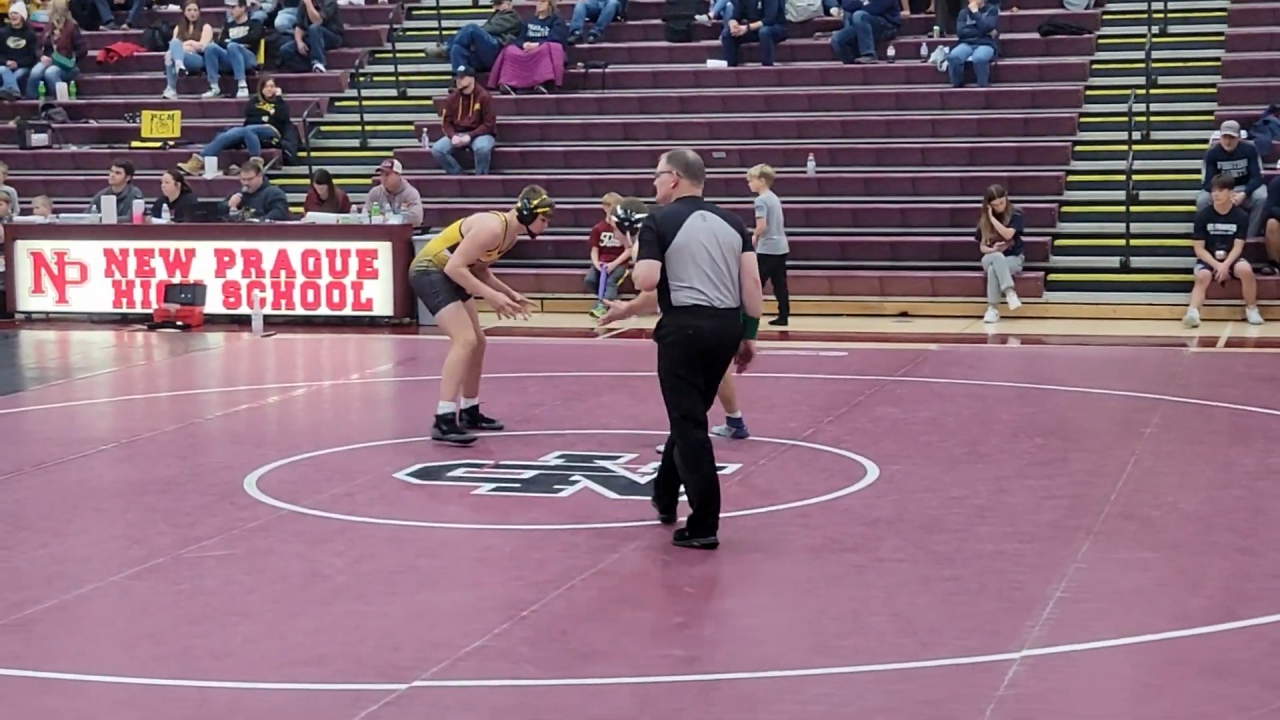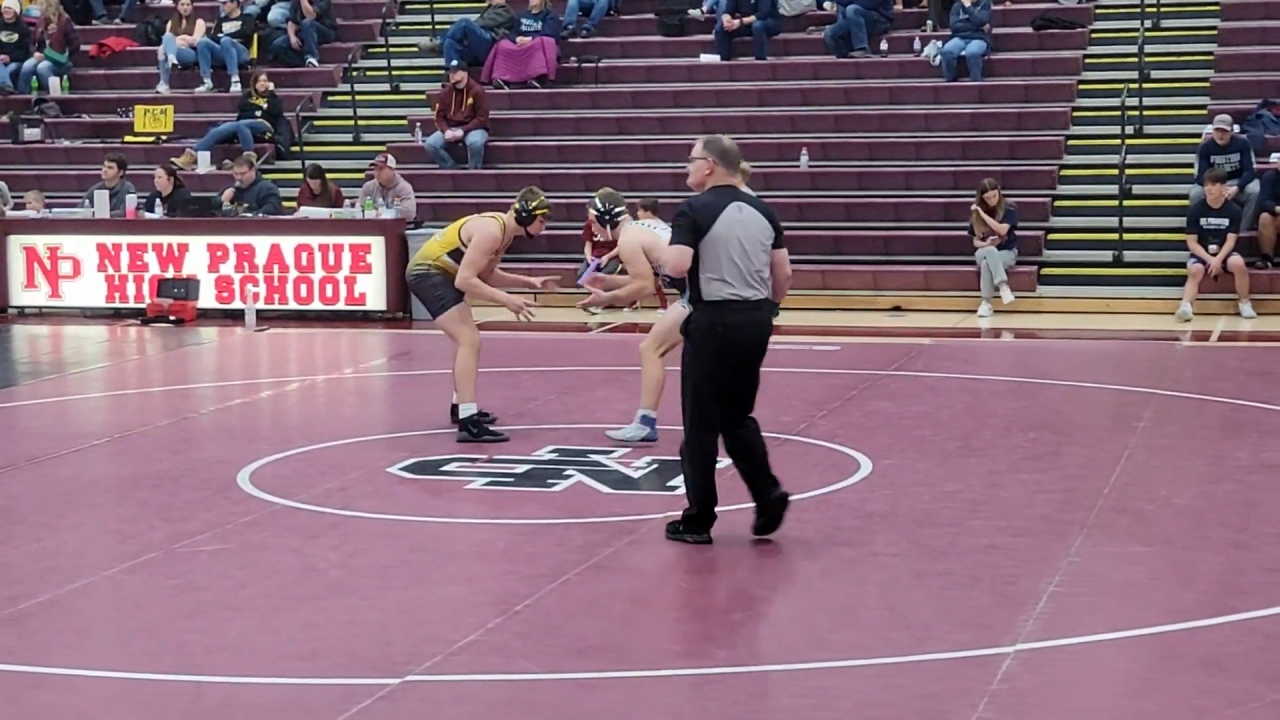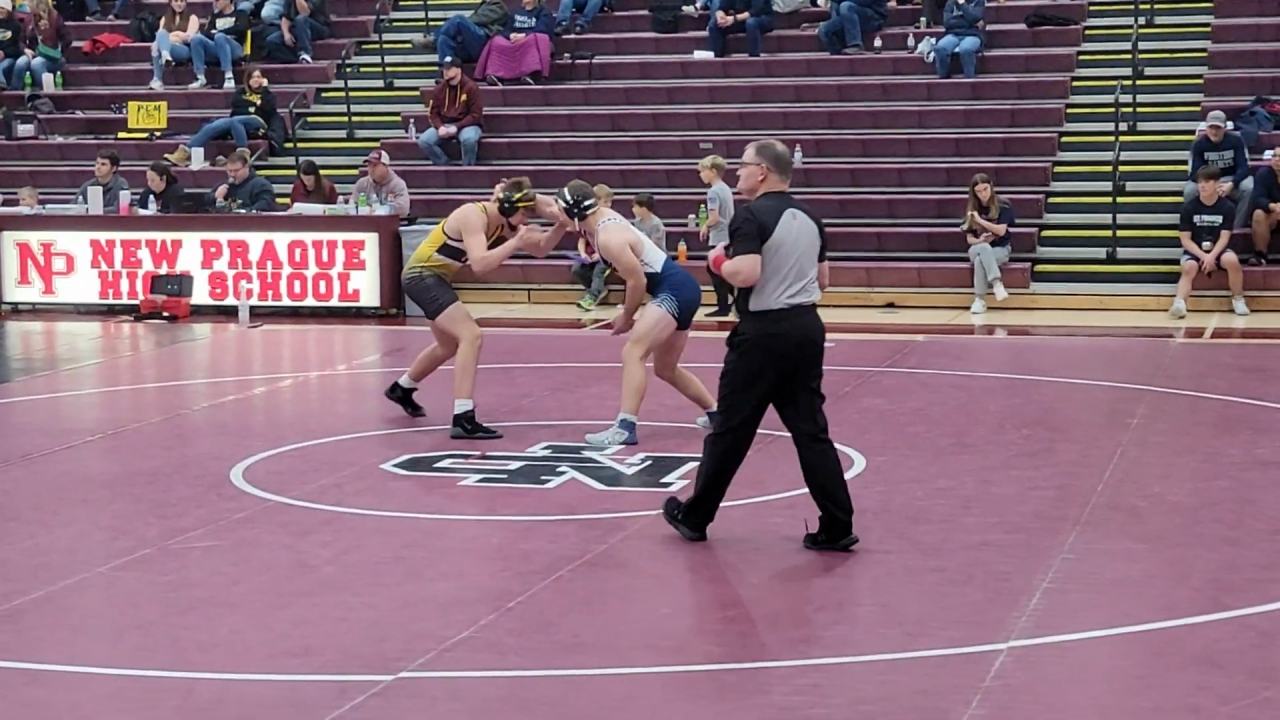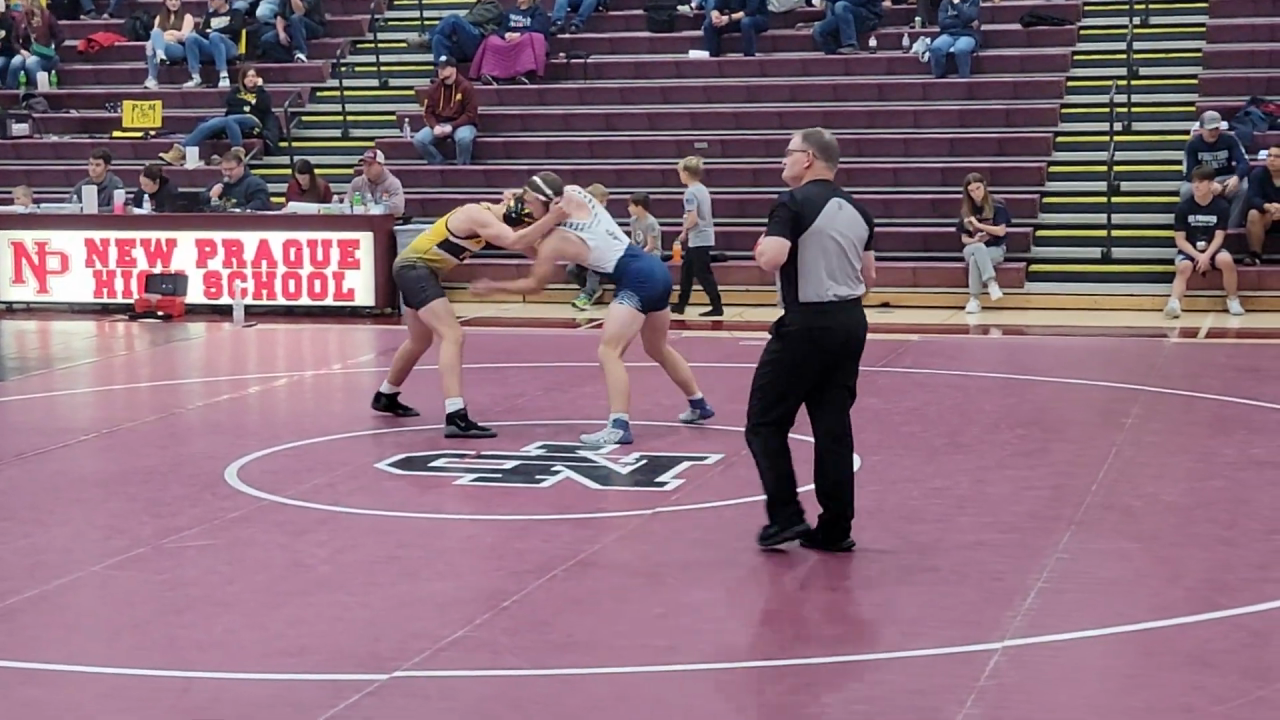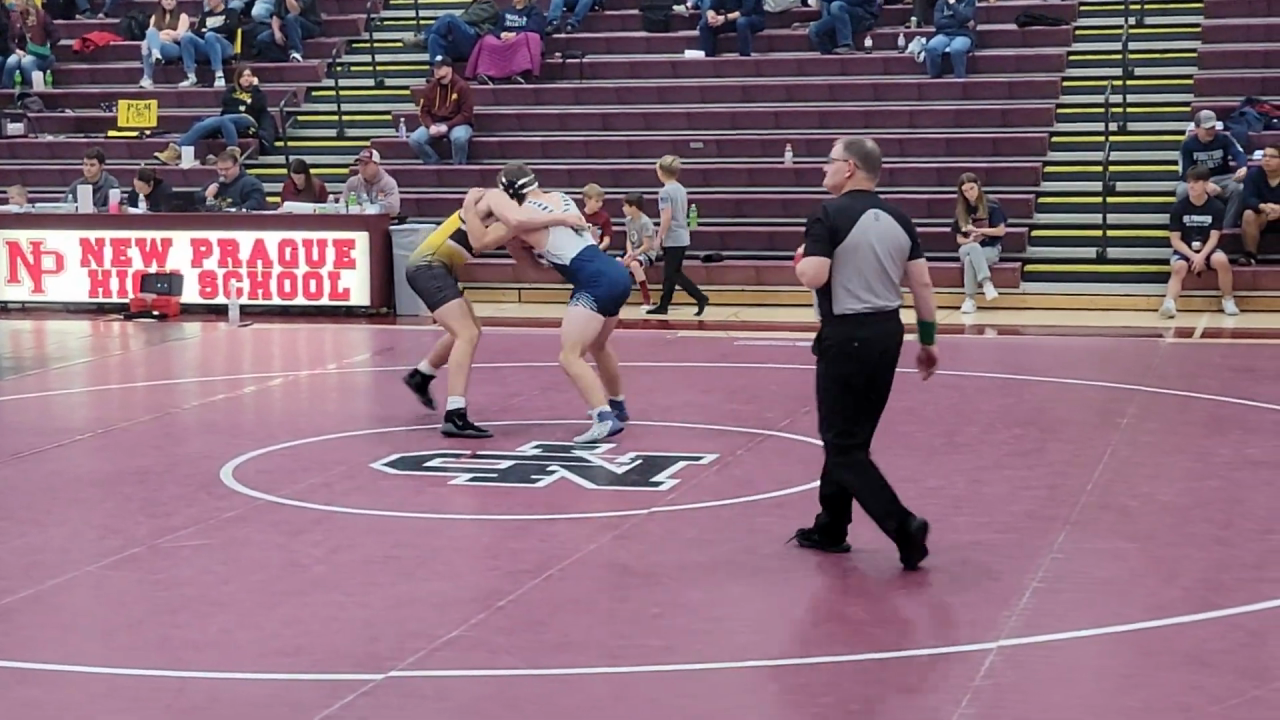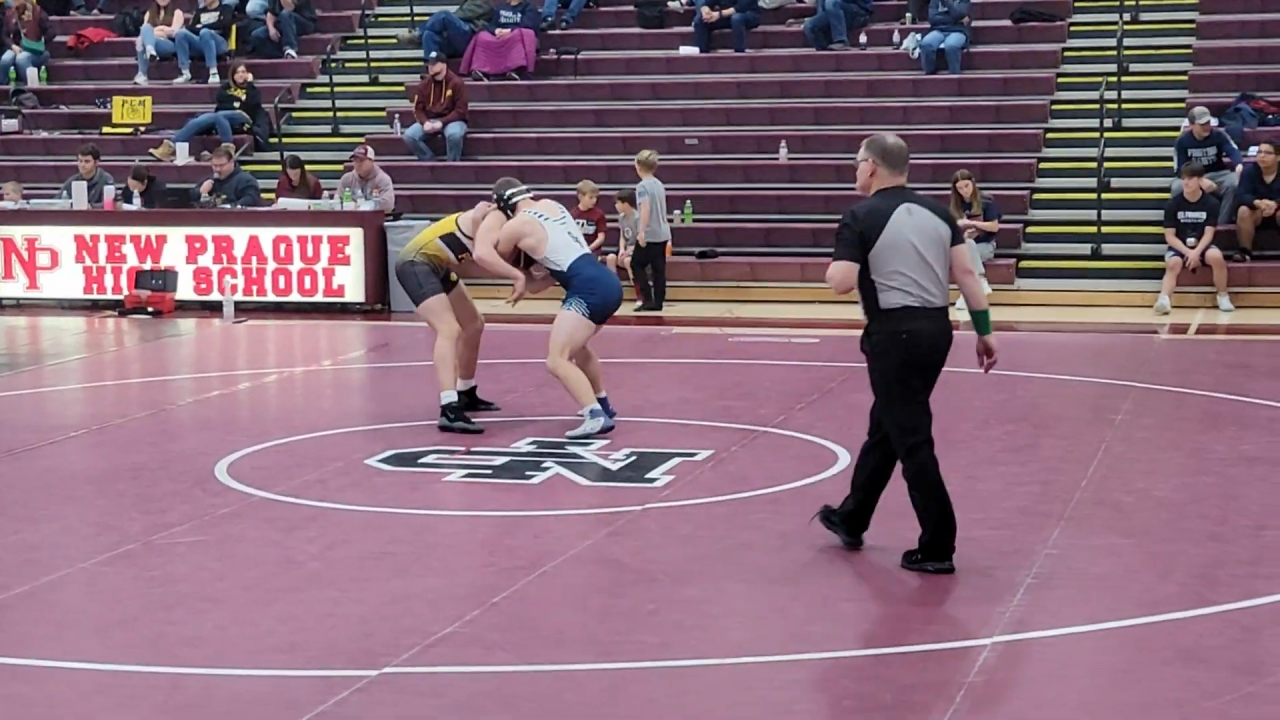
dt=0.2s
person 1, frame 1
left shoulder: (659, 220)
right shoulder: (731, 222)
left elbow: (646, 282)
right elbow: (752, 282)
right wrist: (749, 335)
left hip: (684, 329)
right hip: (726, 327)
left knee: (690, 424)
right knee: (687, 415)
left ankle: (704, 523)
right ankle: (666, 495)
person 1, frame 2
left shoulder: (695, 209)
right shoulder: (763, 211)
left elbow: (677, 266)
right elbow: (782, 274)
left wrist: (664, 255)
left hip: (715, 325)
right hip: (754, 321)
left knee: (701, 423)
right knee: (737, 418)
left ankle: (697, 521)
right ankle: (768, 495)
person 1, frame 3
left shoulder: (752, 215)
right shoulder: (809, 218)
left elbow: (746, 274)
right elbow: (822, 280)
left wrist: (720, 262)
left hip: (763, 333)
right hip: (806, 330)
left knee: (732, 428)
right knee: (809, 429)
left ankle: (695, 514)
right ankle: (837, 524)
person 1, frame 4
left shoulder: (794, 203)
right shoulder: (856, 210)
left elbow: (771, 260)
right elbow: (868, 273)
left wrist: (761, 247)
left hip: (807, 327)
right hip: (850, 323)
left knee: (765, 423)
right knee: (832, 428)
left ankle: (785, 516)
right ankle: (834, 527)
person 1, frame 5
left shoulder: (830, 215)
right shoulder: (899, 219)
left elbow: (814, 277)
right elbow: (922, 284)
left wrist: (800, 261)
right wrist: (927, 340)
left hip: (846, 339)
right hip: (886, 334)
left knee: (843, 447)
right knee: (853, 439)
left ankle: (904, 526)
right ankle: (829, 529)
person 1, frame 6
left shoulder: (861, 217)
right shoulder: (936, 212)
left elbow: (842, 283)
right elbow: (966, 272)
left wrist: (834, 266)
right wrist: (983, 330)
left hip: (894, 335)
right hip: (936, 329)
left knee: (912, 441)
right knee: (887, 428)
left ankle: (937, 545)
right ankle: (852, 518)
person 2, frame 1
left shoulder: (642, 248)
left elbow: (654, 296)
left wrist: (620, 311)
left knee: (677, 361)
right knee: (713, 359)
left ankle: (688, 430)
right ankle: (735, 422)
person 2, frame 2
left shoulder: (629, 240)
right shoulder: (646, 225)
left elbow: (645, 286)
right elbow: (650, 277)
left wrist: (606, 298)
right wrist: (609, 282)
left knee: (650, 349)
left ankle: (645, 423)
person 2, frame 3
left shoulder: (607, 238)
right shoulder: (602, 214)
left elbow: (637, 281)
left wrist: (625, 316)
left hip: (675, 291)
right hip: (680, 288)
left knee: (633, 353)
right knee: (666, 368)
left ankle: (625, 427)
right ankle: (717, 414)
person 2, frame 4
left shoulder: (554, 243)
right shoulder: (576, 193)
left elbow: (533, 285)
left wrist: (492, 287)
left hip: (638, 283)
right hip: (655, 272)
left knee: (608, 352)
right knee: (657, 348)
left ankle: (619, 427)
right ankle: (699, 406)
person 2, frame 5
left shoulder: (517, 217)
right shoulder: (560, 198)
left hip: (594, 284)
right hip: (616, 274)
left knee: (570, 357)
right knee: (597, 347)
left ankle: (606, 418)
right ankle: (617, 406)
person 2, frame 6
left shoulder: (516, 226)
right shoulder: (553, 206)
left elbow: (482, 255)
left wrist: (518, 276)
left hip: (588, 291)
right hip: (608, 284)
left knee: (557, 360)
right knee: (576, 347)
left ankle: (596, 416)
right ankle: (602, 404)
person 3, frame 1
left shoulder: (510, 234)
right shoulder: (490, 228)
left elbow: (479, 268)
right elbow: (454, 266)
left wrist: (509, 294)
right wrist: (491, 296)
left hip: (448, 274)
right hip: (429, 272)
left knee: (478, 342)
right knee: (466, 340)
left ankle: (469, 412)
right ankle: (444, 419)
person 3, frame 2
left shoulder: (506, 233)
right shoulder: (491, 231)
left elbow: (487, 274)
right elbow: (465, 280)
left wrist: (529, 282)
right wrist: (506, 299)
left hip: (438, 273)
right hip: (426, 273)
left knee: (469, 339)
right knee: (470, 341)
left ankle: (462, 407)
right ankle: (468, 423)
person 3, frame 3
left shoulder: (501, 223)
right shoulder: (474, 216)
left elbow: (540, 247)
right elbow: (481, 265)
left wrist: (560, 226)
right wrist: (516, 242)
left hip: (432, 276)
right hip: (422, 275)
left knee: (448, 345)
right knee: (471, 336)
left ankle: (402, 389)
right ankle: (462, 419)
person 3, frame 4
left shoulder: (492, 215)
right shoulder: (478, 215)
right elbow: (514, 242)
right wrist: (552, 218)
left hip: (421, 269)
right hip: (414, 269)
left knee: (420, 340)
right knee: (452, 336)
left ankle: (385, 397)
right ankle: (456, 418)
person 3, frame 5
right shoulder: (491, 202)
right wrist: (557, 219)
left hip: (432, 267)
right hip: (427, 267)
left knee: (468, 330)
right knee: (467, 335)
left ankle: (420, 377)
right ankle: (455, 416)
person 3, frame 6
right shoulder: (494, 219)
left hip: (435, 265)
right hip: (416, 263)
left knee: (474, 326)
right knee: (449, 330)
left ankle: (466, 395)
right ankle: (450, 409)
